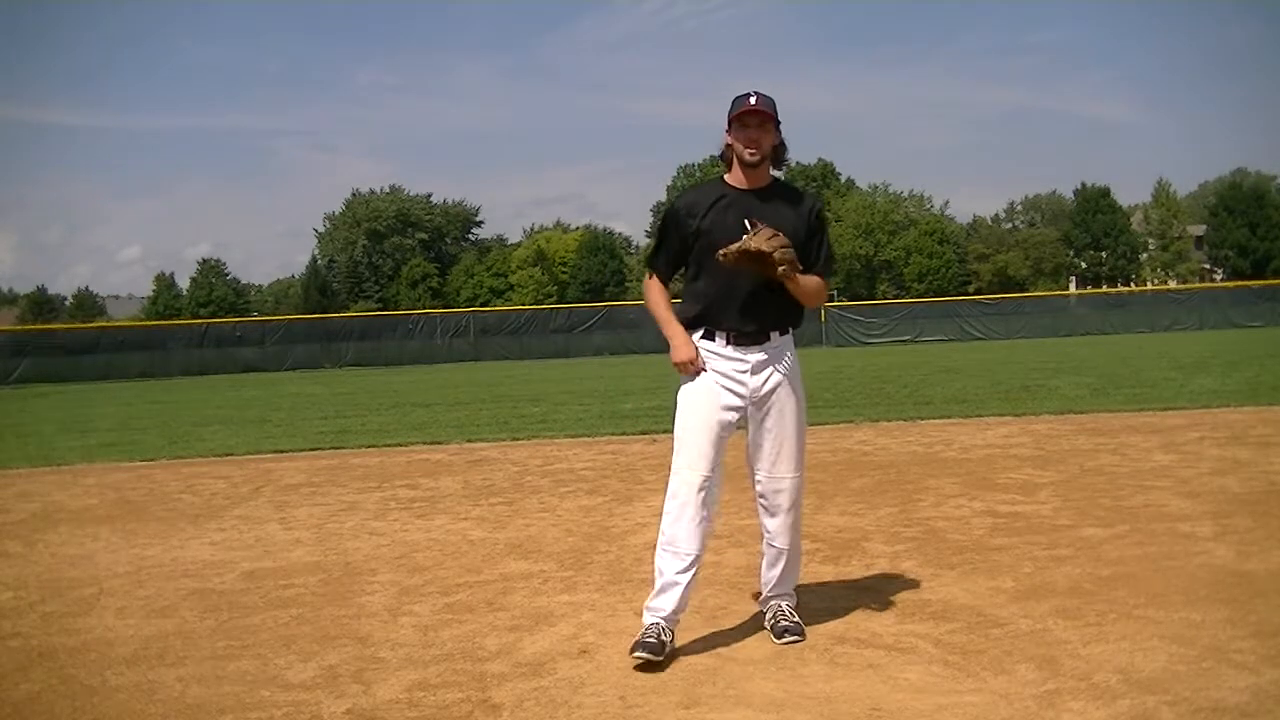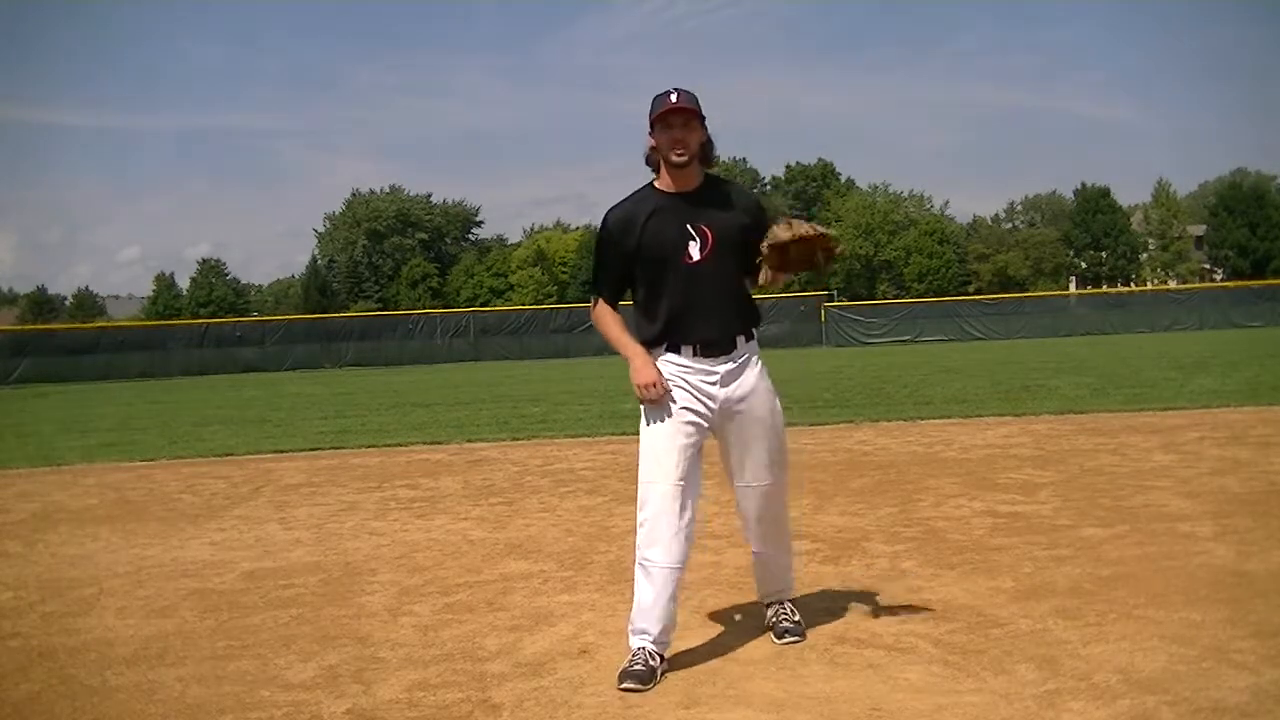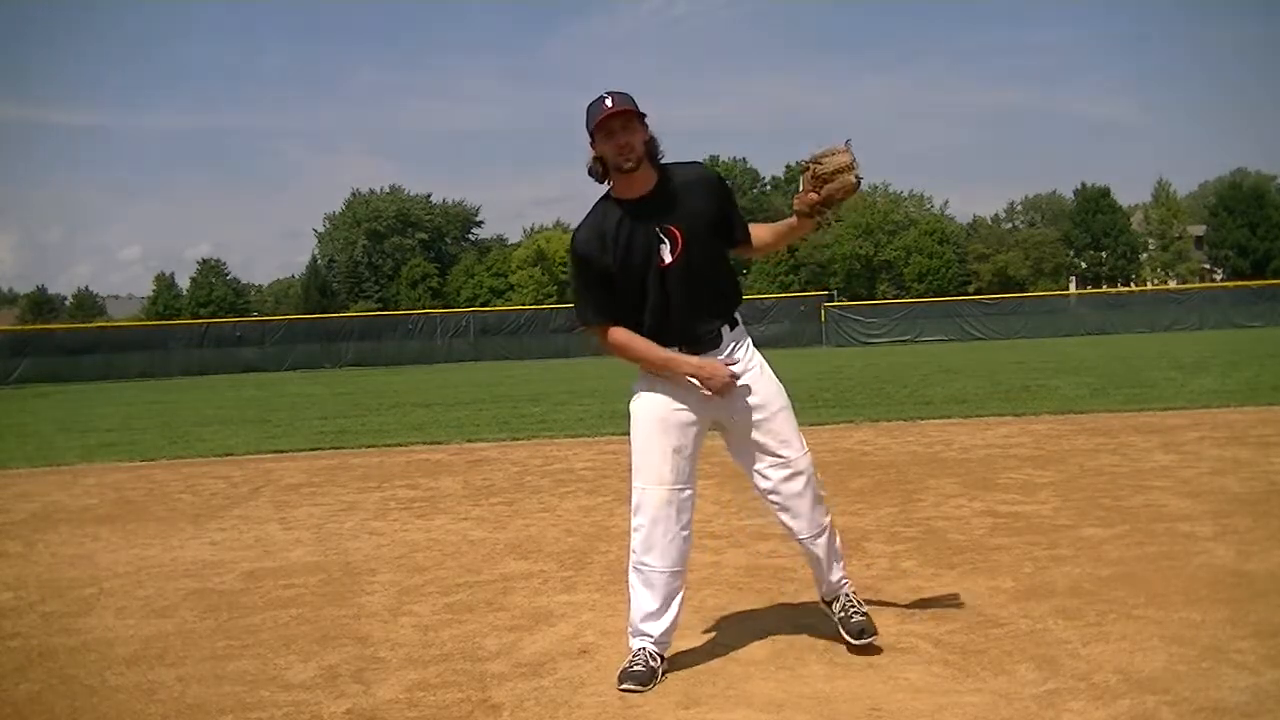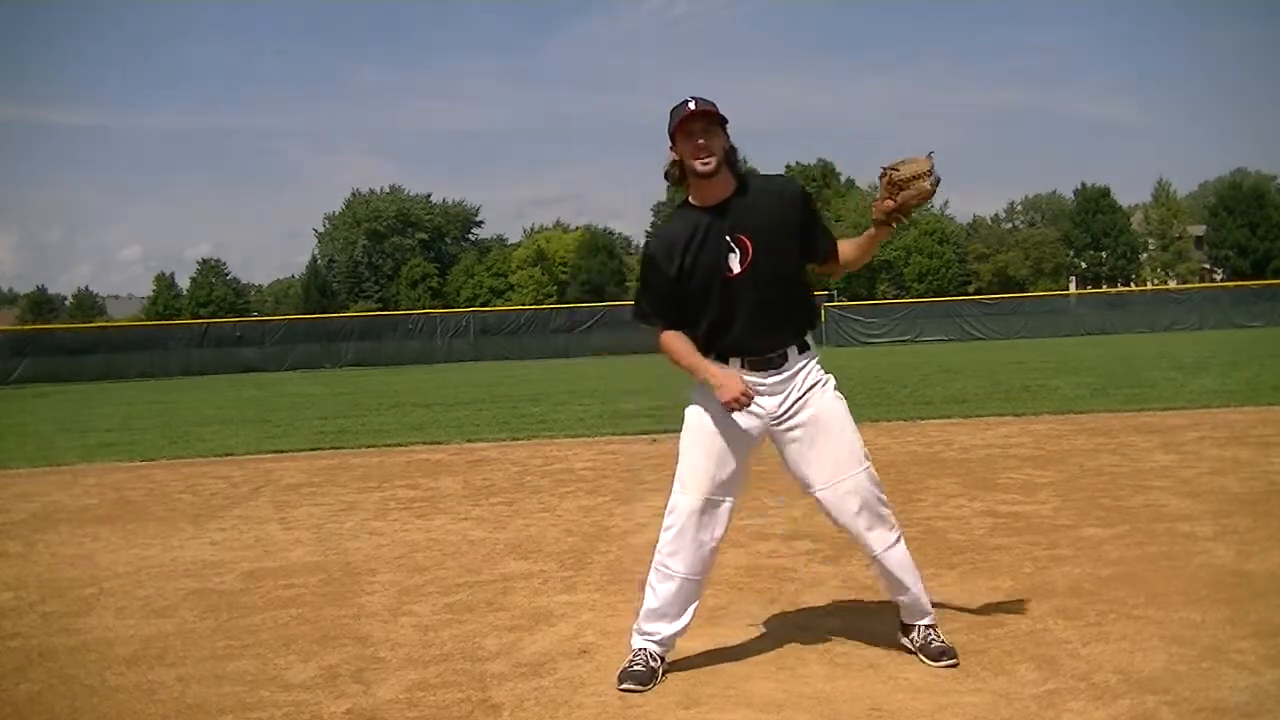
dt=0.4s
person 1, frame 1
left shoulder: (803, 208)
right shoulder: (690, 205)
left elbow: (819, 295)
right elbow: (654, 279)
left wrist: (785, 271)
right wrist: (676, 332)
left hip: (776, 358)
right hip: (712, 360)
left knee: (782, 487)
right knee: (690, 484)
left ankle: (779, 599)
right ankle: (660, 620)
person 1, frame 2
left shoulder: (739, 202)
right shoulder: (626, 218)
left elbow: (760, 275)
right elbow: (602, 304)
right wrist: (637, 357)
left hip: (742, 365)
right hip: (672, 373)
left knee: (764, 492)
right knee: (663, 506)
left ankle: (776, 599)
right ankle: (648, 644)
person 1, frame 3
left shoulder: (699, 184)
right shoulder: (592, 236)
left elbow: (744, 243)
right elbow: (608, 333)
left wrist: (802, 220)
right wrist: (690, 368)
left hip: (733, 352)
right hip: (662, 377)
left knee: (793, 475)
right knee: (657, 511)
left ankle: (835, 588)
right ankle: (646, 645)
person 1, frame 4
left shoulder: (786, 199)
right shoulder: (668, 241)
left elbow: (831, 260)
right elbow: (668, 330)
left wrist: (882, 227)
right wrist: (712, 372)
left hip: (801, 377)
right hip: (724, 385)
left knee: (859, 498)
right knee: (691, 518)
left ankle: (916, 619)
right ankle: (649, 645)
